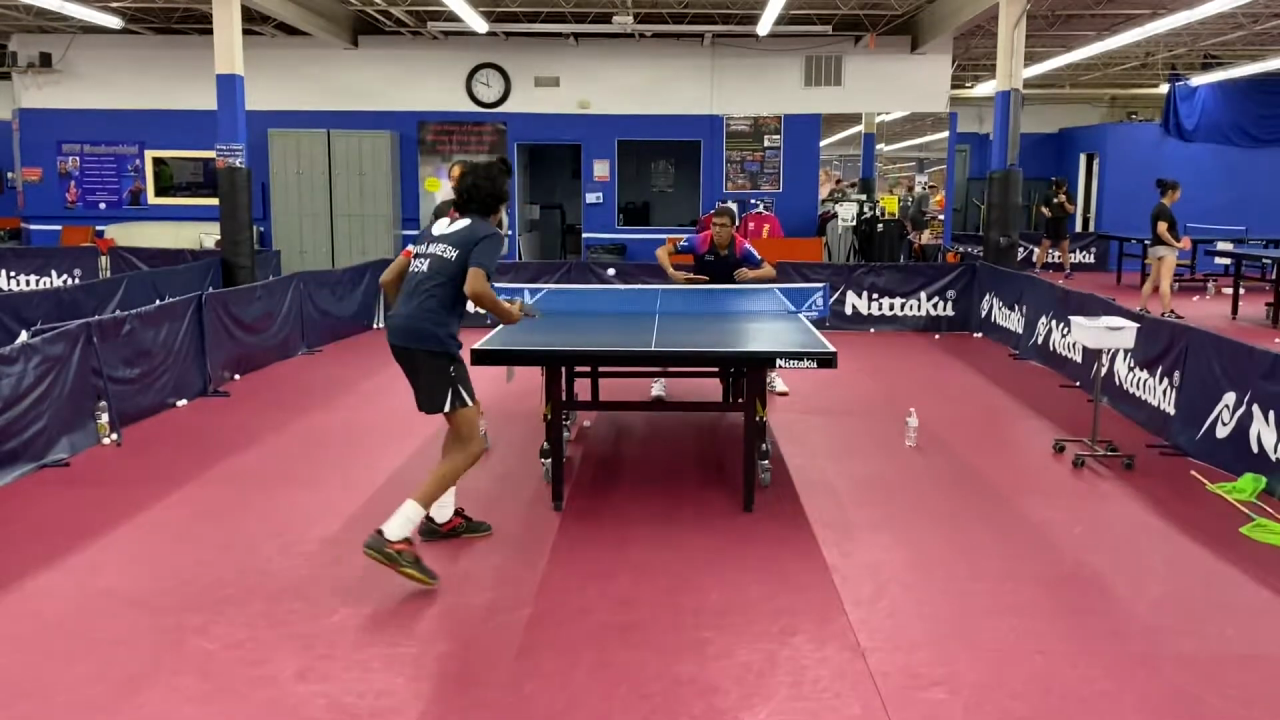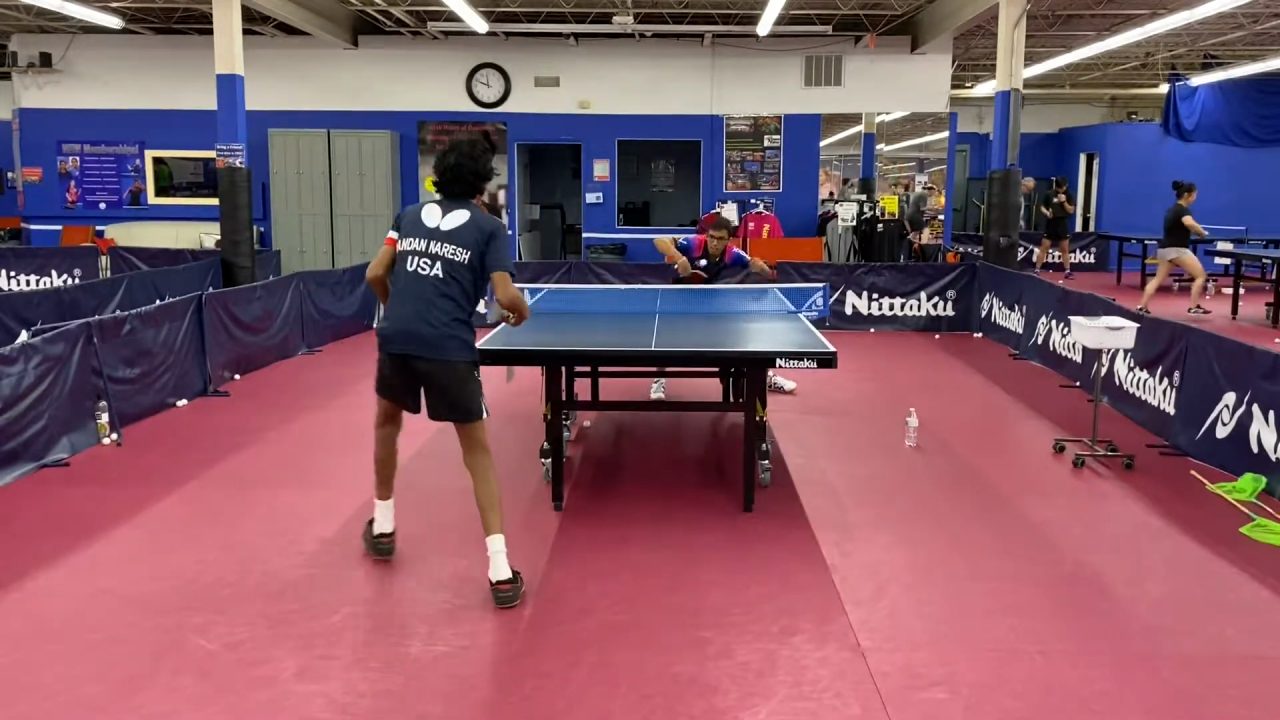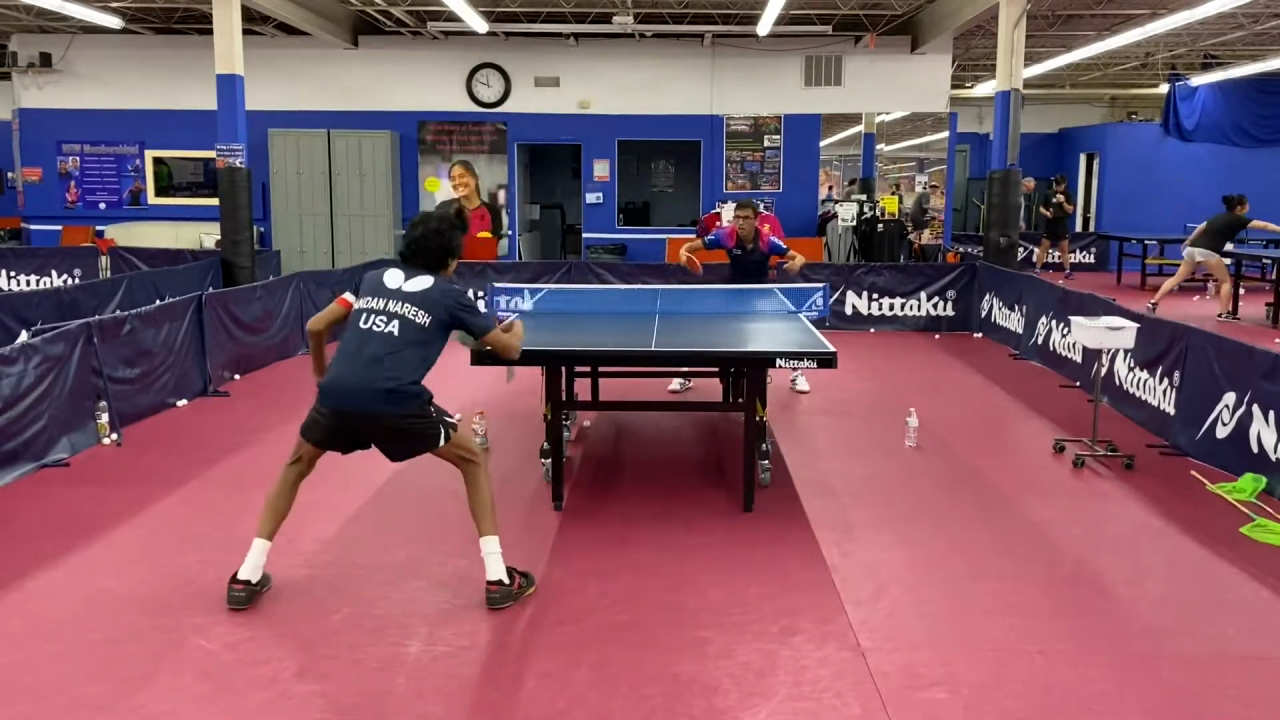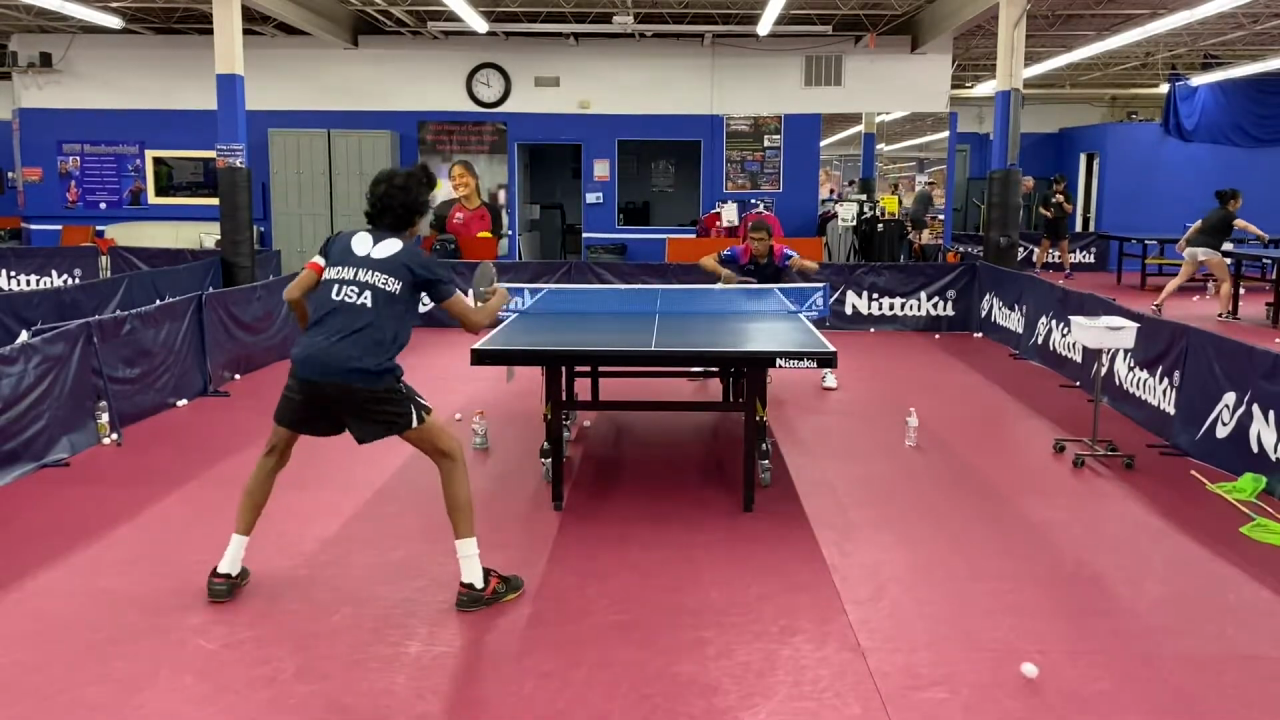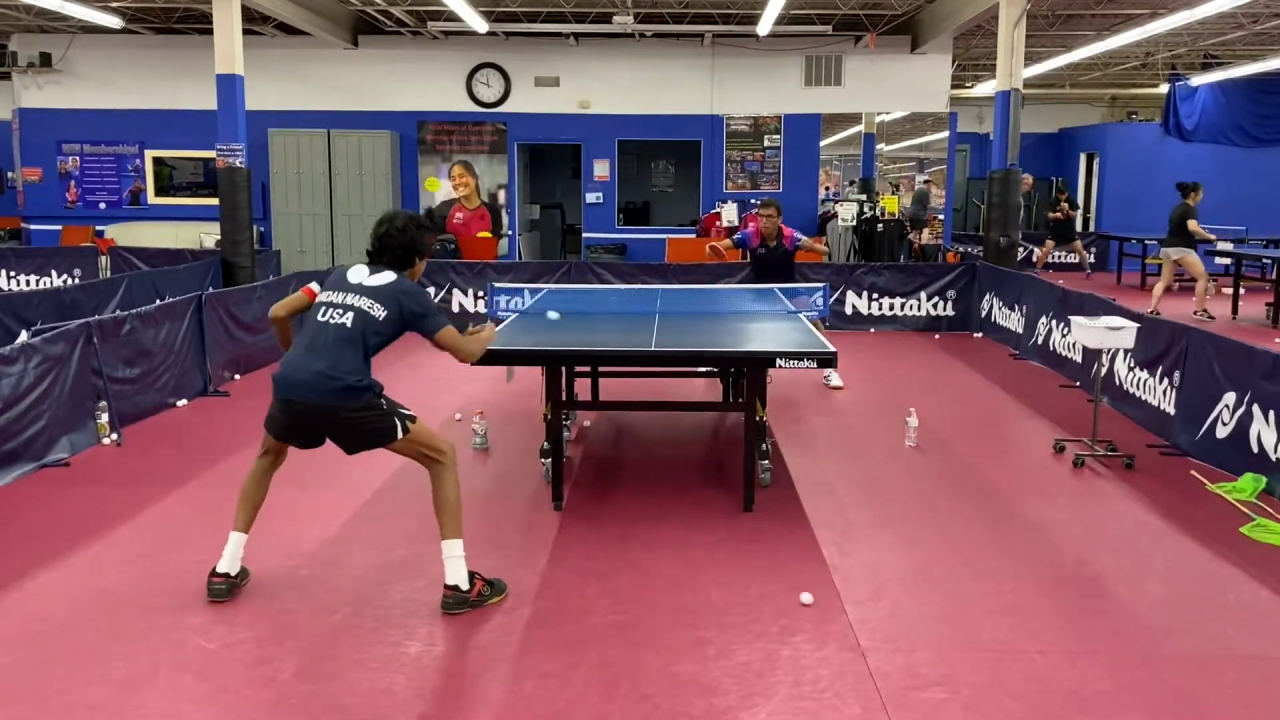
dt=0.4s
person 1, frame 1
left shoulder: (436, 228)
right shoulder: (487, 235)
left elbow: (388, 279)
right elbow: (474, 289)
right wrist: (506, 312)
left hip: (401, 333)
right hip: (431, 339)
left knee: (463, 417)
right knee: (471, 444)
left ankle: (441, 516)
right ankle: (393, 535)
person 1, frame 2
left shoulder: (410, 216)
right shoulder: (489, 228)
left elbow: (375, 275)
right elbow: (506, 297)
right wrist: (517, 314)
left hip: (396, 340)
right hip: (448, 347)
left knee: (387, 424)
right knee: (479, 455)
left ankle: (382, 528)
right ankle: (502, 573)
person 1, frame 3
left shoulder: (370, 280)
right shoulder: (448, 296)
left elbow: (315, 328)
right elbow: (507, 350)
left wrist: (322, 371)
right wrist: (515, 334)
left hip: (338, 394)
right hip: (396, 403)
left knee: (297, 464)
right knee: (472, 459)
left ankle: (248, 575)
right ankle: (498, 577)
person 1, frame 4
left shoulder: (338, 243)
right shoulder: (417, 260)
left elbow: (293, 296)
right elbow: (474, 322)
right wrist: (497, 300)
left hip: (309, 370)
right hip: (368, 380)
left knee: (273, 455)
right knee: (450, 454)
left ankle: (227, 569)
right ankle: (474, 579)
person 1, frame 5
left shoulder: (337, 276)
right shoulder: (409, 295)
left elbow: (278, 314)
right elbow: (465, 353)
right wrist: (486, 333)
left hip: (290, 387)
right hip: (345, 398)
left knee: (268, 457)
right knee: (441, 456)
left ankle: (227, 569)
right ankle: (459, 582)
person 2, frame 1
left shoulder: (742, 247)
right shoulder: (699, 242)
left elbow: (771, 273)
right elbow: (662, 251)
left wrist: (752, 274)
right wrist: (671, 272)
left ankle: (769, 377)
right ankle: (660, 380)
person 2, frame 2
left shoulder: (732, 253)
right shoulder: (693, 243)
left elbow: (765, 270)
right elbow: (660, 241)
left wrist: (761, 267)
right wrist: (679, 258)
left ankle: (767, 377)
right ankle: (660, 380)
person 2, frame 3
left shoulder: (768, 239)
right shoulder: (725, 236)
left elbow: (798, 258)
right elbow: (690, 247)
left wrist: (796, 264)
right wrist: (684, 255)
left ankle: (797, 375)
right ankle: (687, 374)
person 2, frame 4
left shoulder: (782, 253)
right shoulder: (739, 252)
left elbow: (814, 268)
right elbow: (704, 261)
left wrist: (802, 264)
right wrist: (721, 271)
left ankle: (826, 370)
person 2, frame 5
left shoulder: (791, 236)
right shoulder: (750, 235)
left elbow: (824, 251)
right elbow: (718, 246)
left wrist: (811, 246)
right wrist: (712, 249)
left hip: (787, 287)
left knee: (813, 321)
left ankle: (829, 370)
